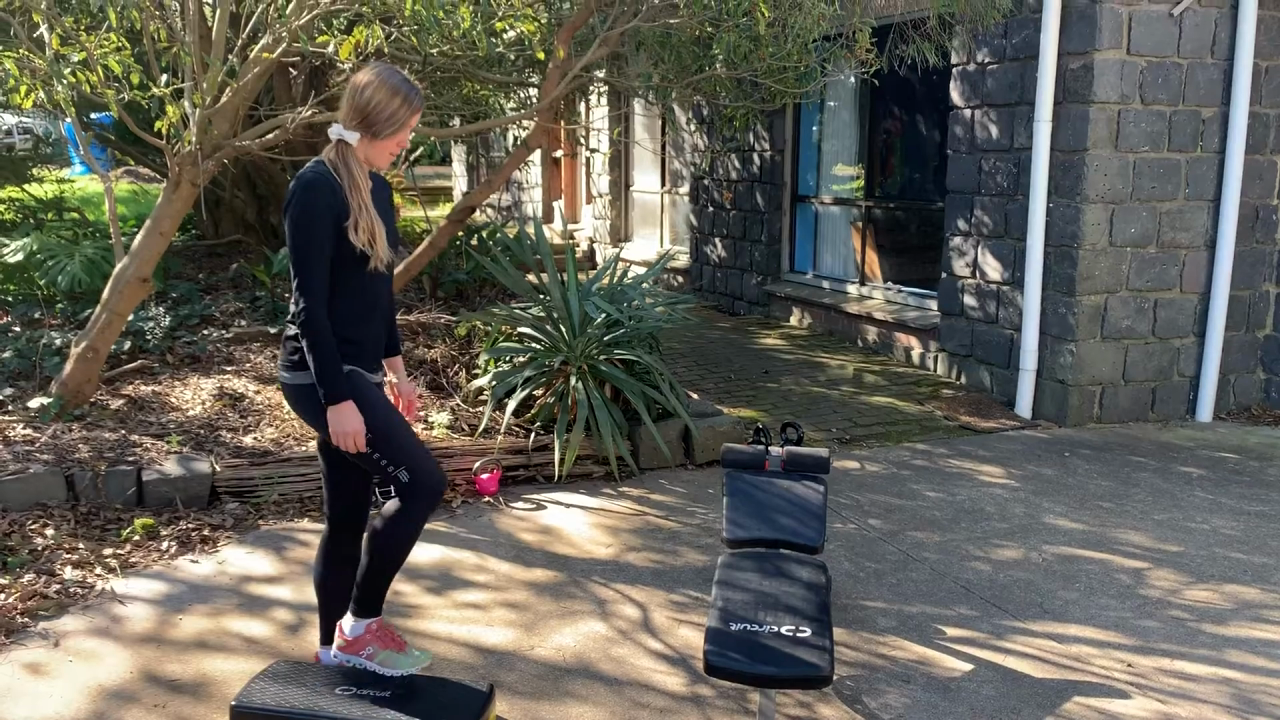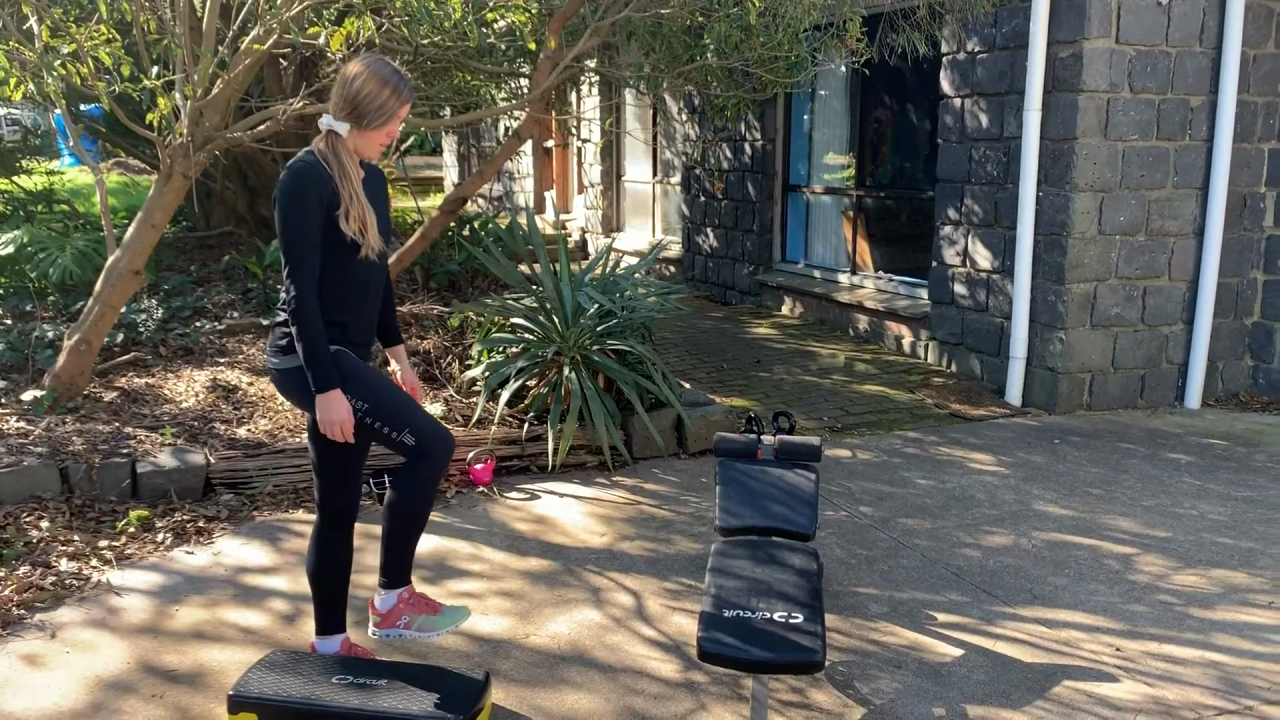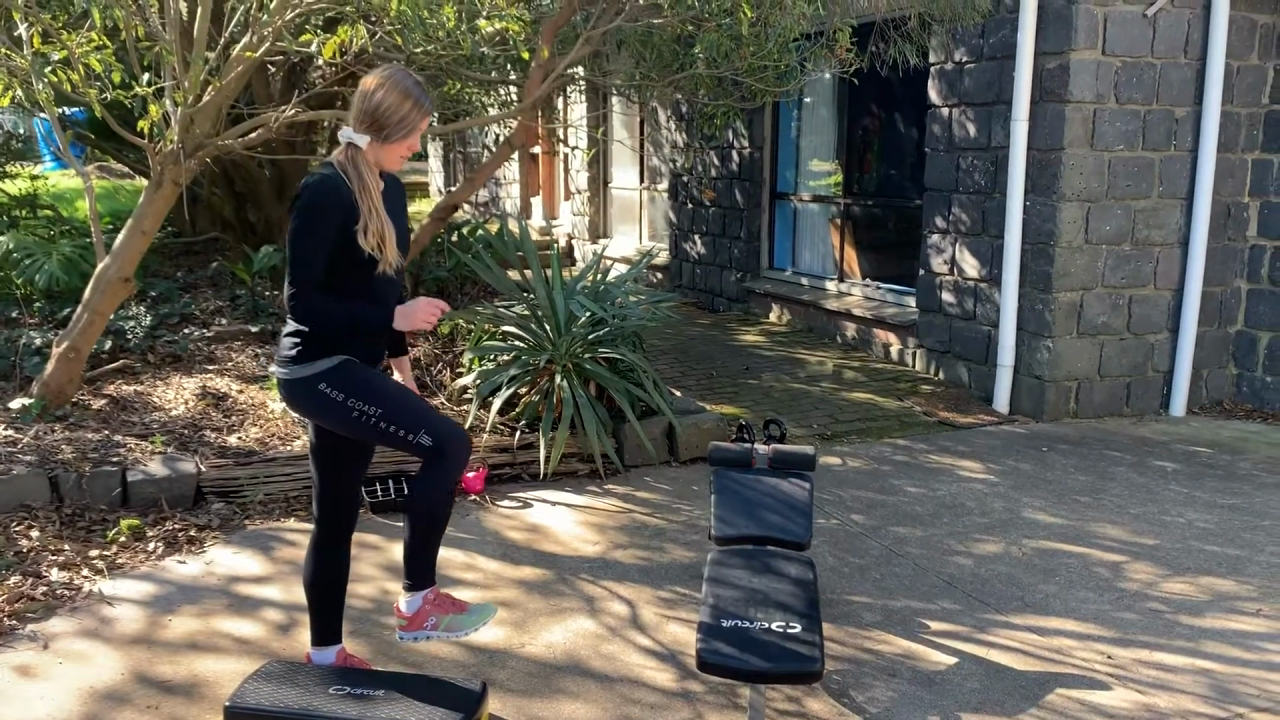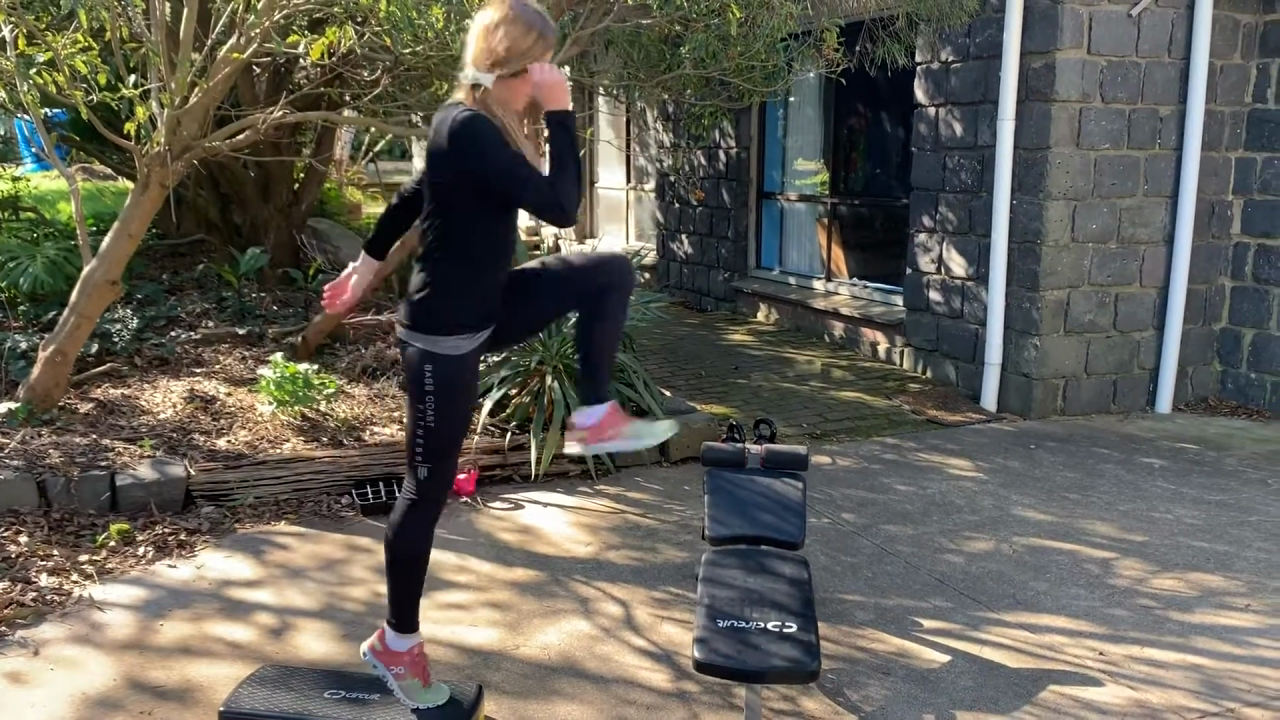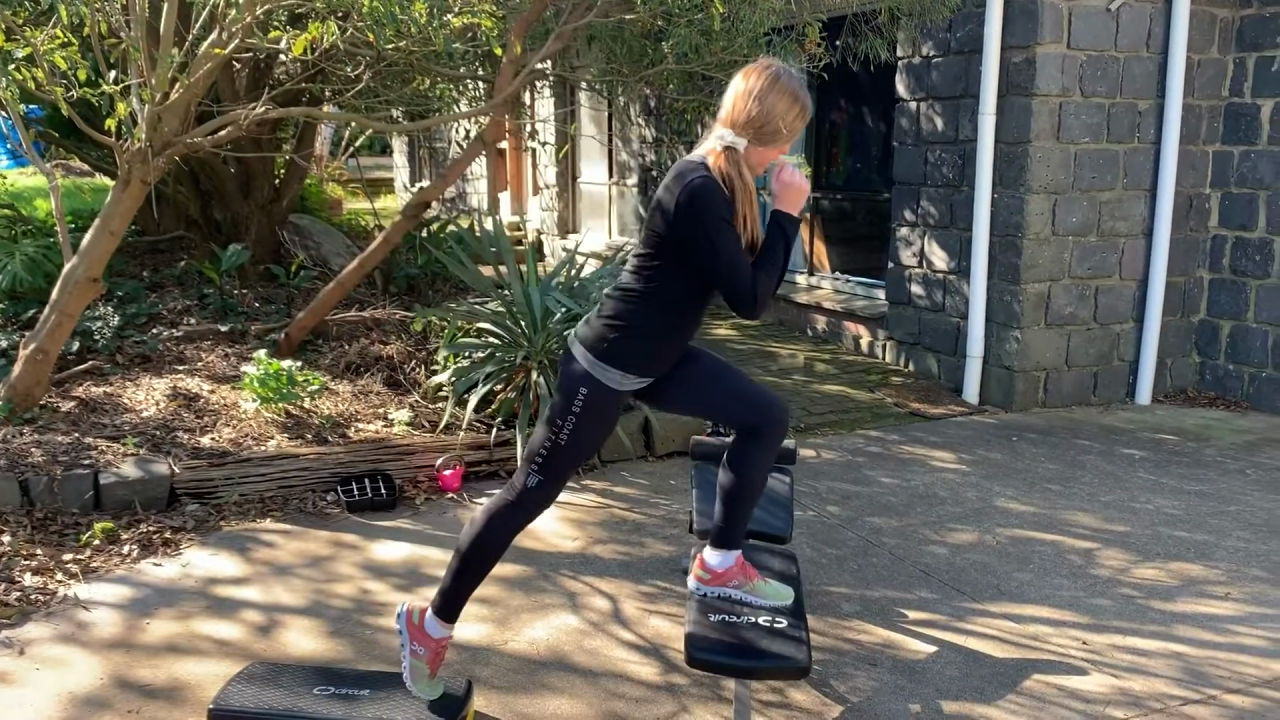
dt=0.7s
person 1, frame 1
left shoulder: (376, 188)
right shoulder: (317, 187)
right elbow: (310, 302)
left wrist: (394, 366)
right wrist: (337, 398)
left hip: (357, 371)
right hip: (321, 375)
left knee: (349, 516)
right knee: (422, 482)
left ankle: (335, 648)
right ankle: (360, 625)
person 1, frame 2
left shoulder: (371, 179)
right shoulder: (306, 177)
right elbow: (301, 290)
left wrist: (396, 353)
right wrist: (325, 386)
left hip: (348, 357)
right hip: (310, 359)
left knee: (339, 504)
right knee: (431, 445)
left ankle: (331, 641)
right ankle: (393, 599)
person 1, frame 3
left shoulder: (389, 189)
right shoulder: (325, 191)
right elbow: (302, 301)
left wrist: (399, 363)
right wrist: (396, 319)
left hip: (350, 368)
right hip: (316, 370)
left knee: (337, 514)
right knee: (448, 444)
left ankle: (326, 652)
right ankle: (418, 601)
person 1, frame 4
left shoulder: (474, 120)
right shoulder: (471, 134)
left elbow: (413, 196)
right elbow: (560, 208)
left wrist: (368, 261)
right wrist: (560, 114)
left hip: (487, 305)
right hip: (441, 335)
left knee: (610, 273)
right knee: (431, 488)
left ankle: (595, 418)
right ankle: (398, 643)
person 1, frame 5
left shoulder: (723, 176)
right shoulder: (700, 191)
left elbow: (739, 275)
right elbow: (751, 299)
right wrist: (787, 213)
left hip: (660, 356)
right hip: (608, 365)
left knee: (766, 417)
right knee: (530, 491)
left ankle: (720, 563)
right ankle: (431, 624)
